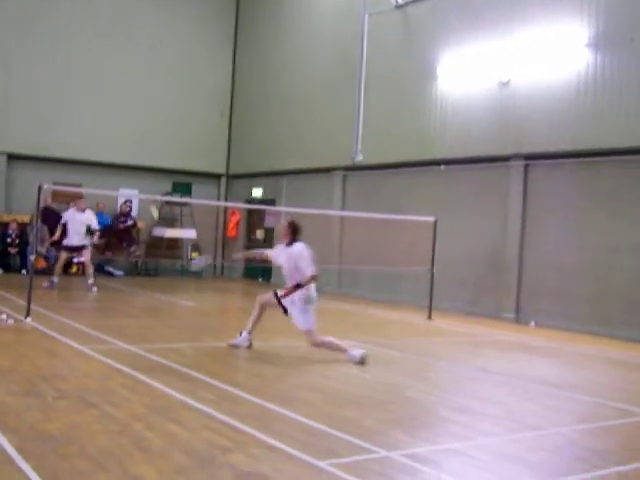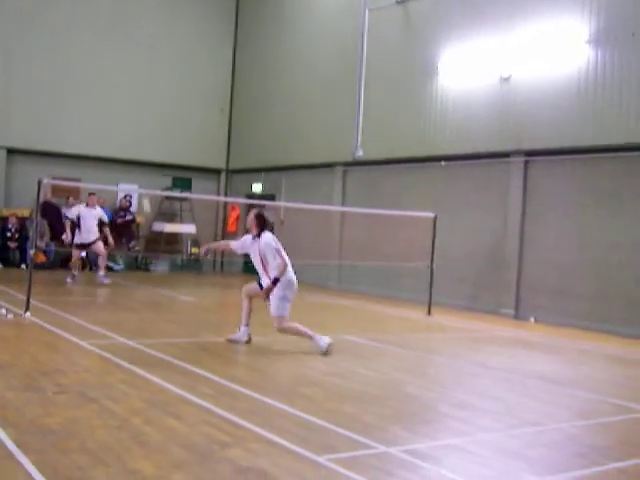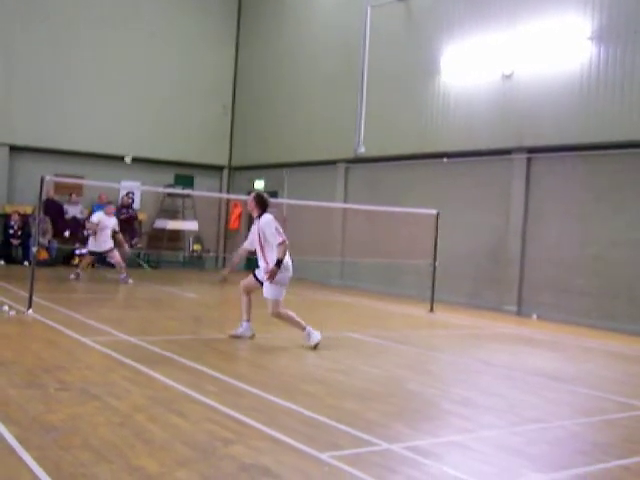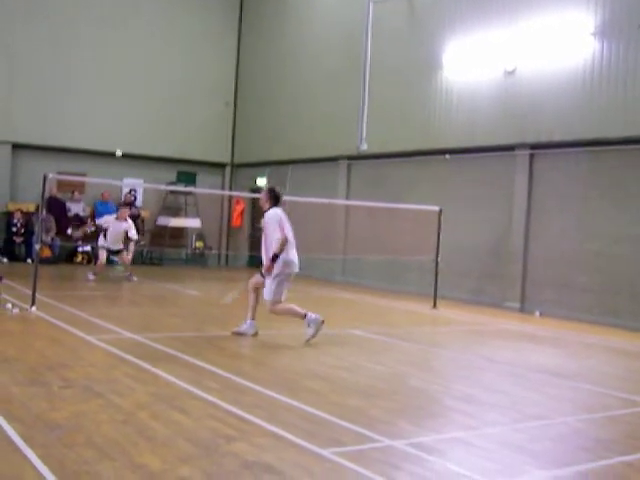
dt=0.2s
person 1, frame 1
left shoulder: (299, 250)
right shoulder: (283, 248)
left elbow: (312, 276)
right elbow: (267, 254)
left wrist: (295, 287)
right wrist: (246, 254)
left hip: (302, 298)
right hip: (291, 296)
left knee: (313, 340)
right knee: (261, 300)
left ankle: (352, 353)
right ankle: (245, 338)
person 1, frame 2
left shoulder: (266, 241)
right shoulder: (250, 240)
left elbow: (283, 264)
right elbow: (229, 244)
left wrist: (273, 284)
right wrist: (209, 247)
left hip: (282, 283)
right hip: (271, 282)
left knee: (281, 326)
right knee: (246, 291)
left ankle: (319, 339)
right ankle: (244, 333)
person 1, frame 3
left shoulder: (266, 221)
right shoulder: (257, 225)
left elbow: (283, 243)
right elbow: (245, 249)
left wrist: (277, 266)
right wrist: (230, 267)
left hip: (277, 269)
right hip: (267, 268)
left knee: (275, 311)
right knee: (244, 286)
left ankle: (310, 332)
right ankle: (246, 328)
person 1, frame 4
left shoulder: (272, 215)
right shoulder: (275, 214)
left elbow: (283, 238)
left wrist: (272, 259)
left hip: (281, 265)
right hip: (277, 264)
left knee: (273, 307)
right knee: (252, 285)
left ankle: (311, 318)
right ankle: (250, 325)
